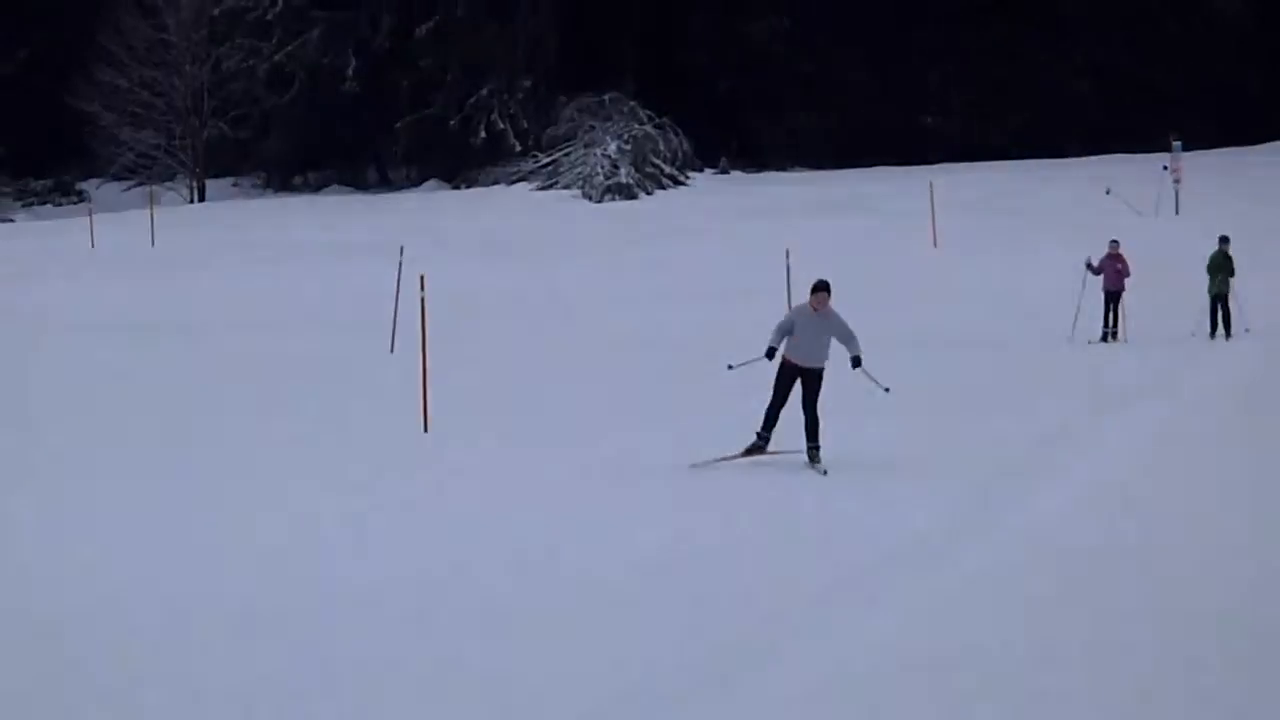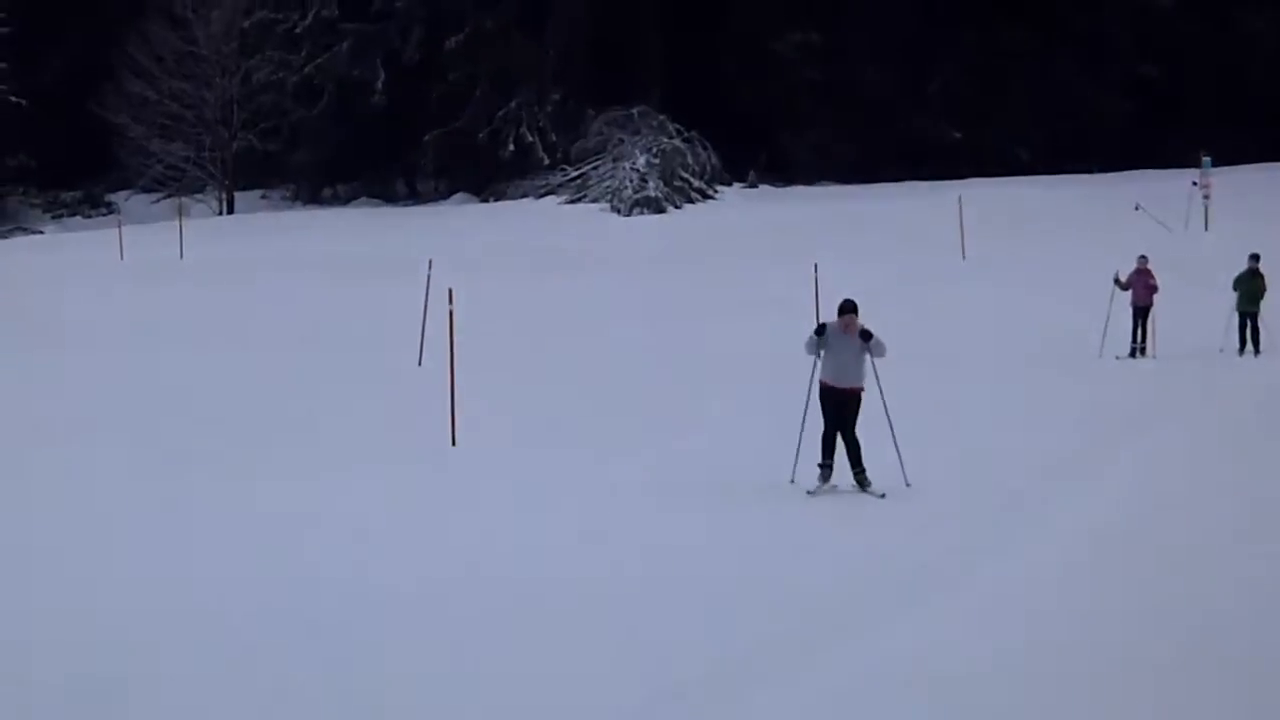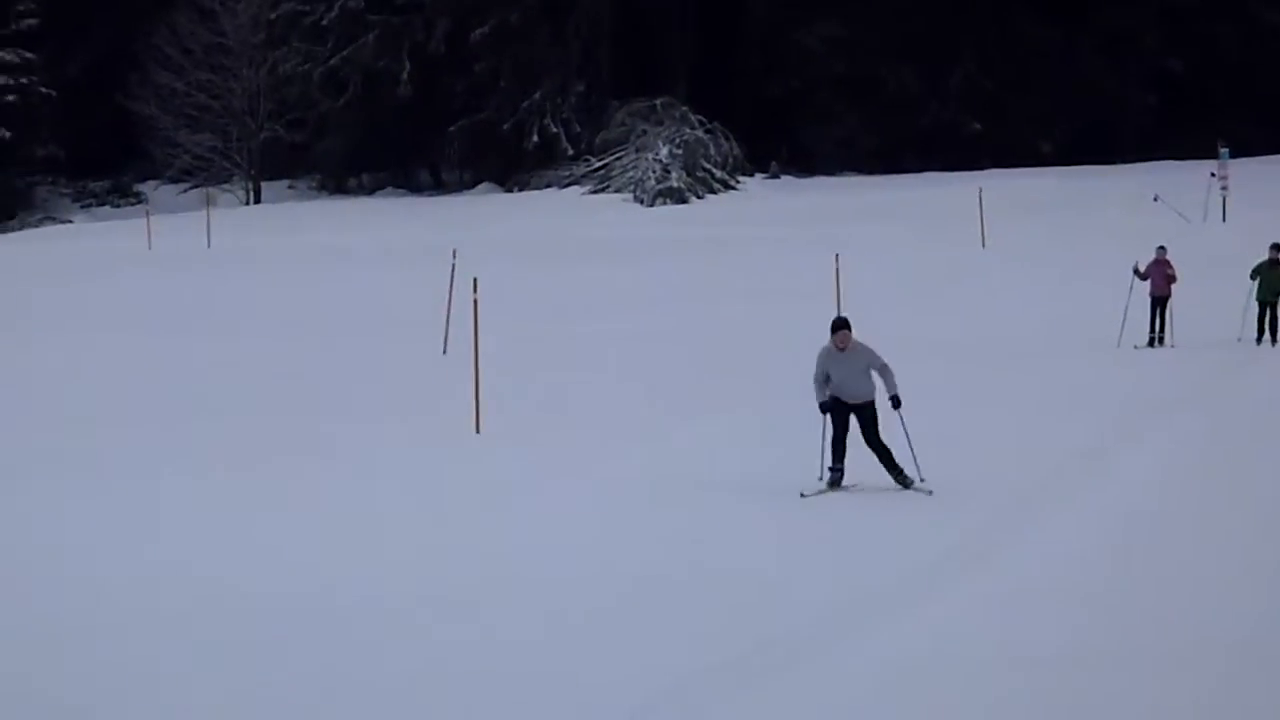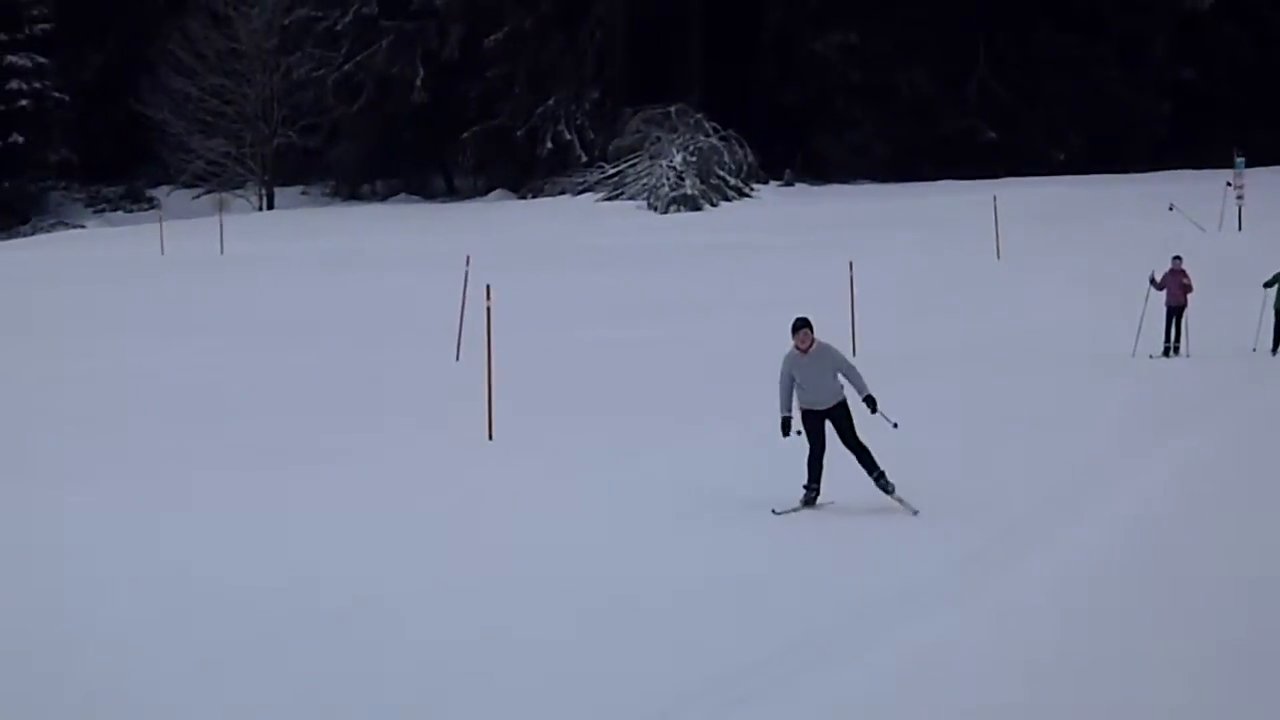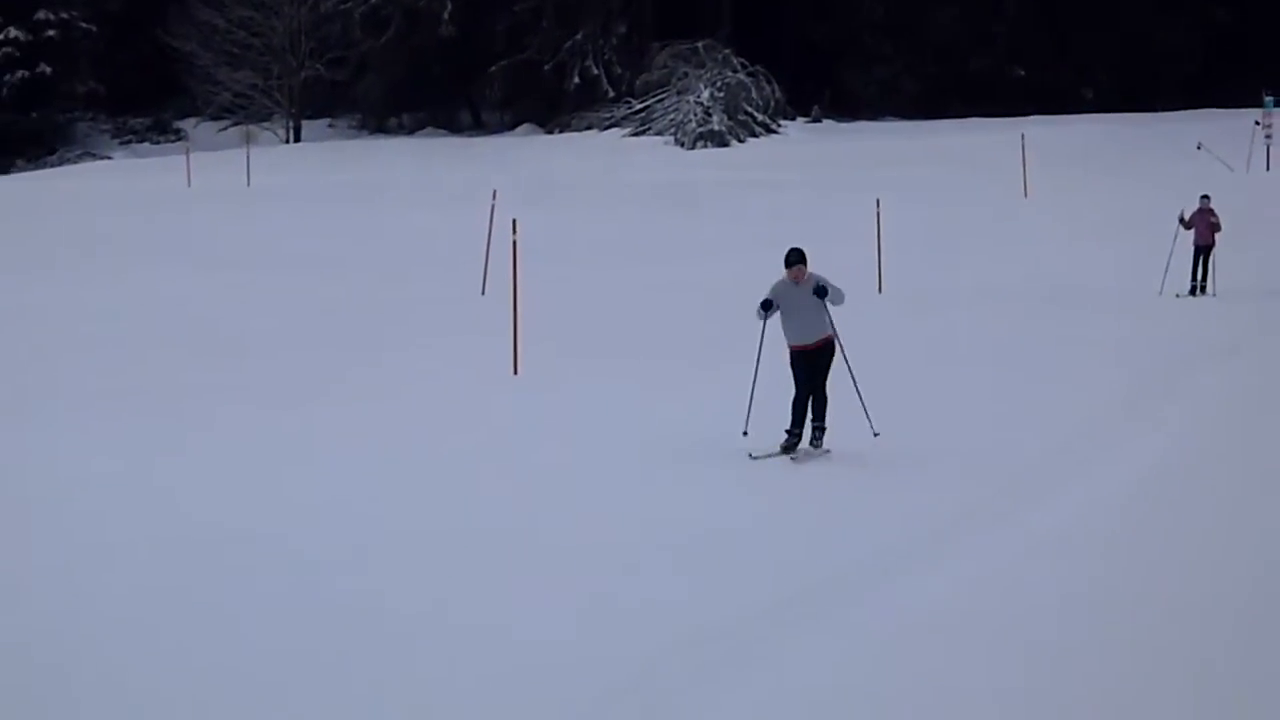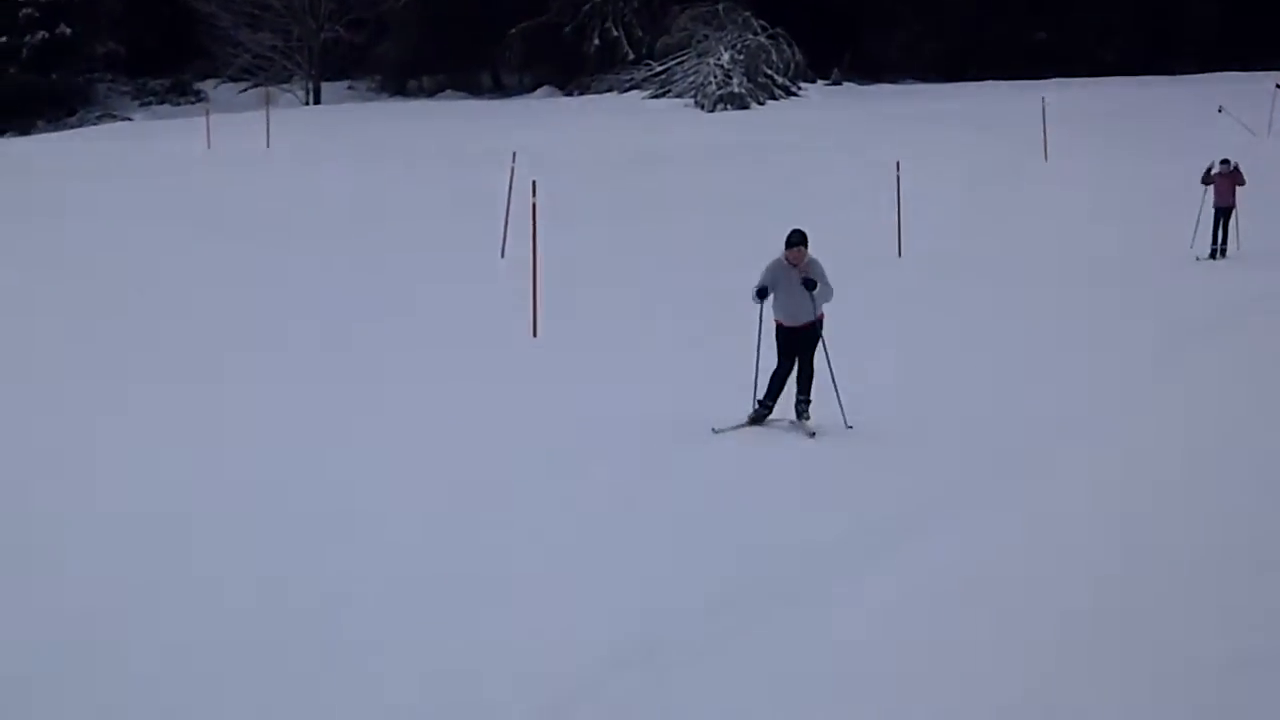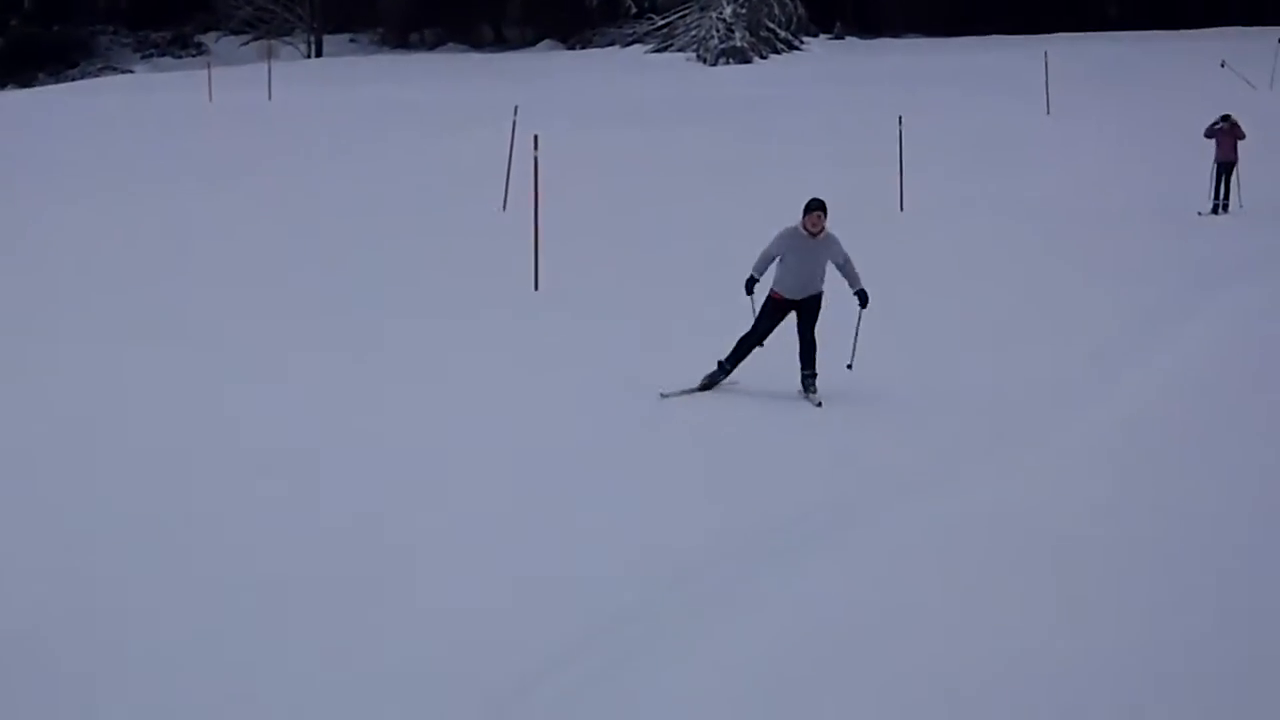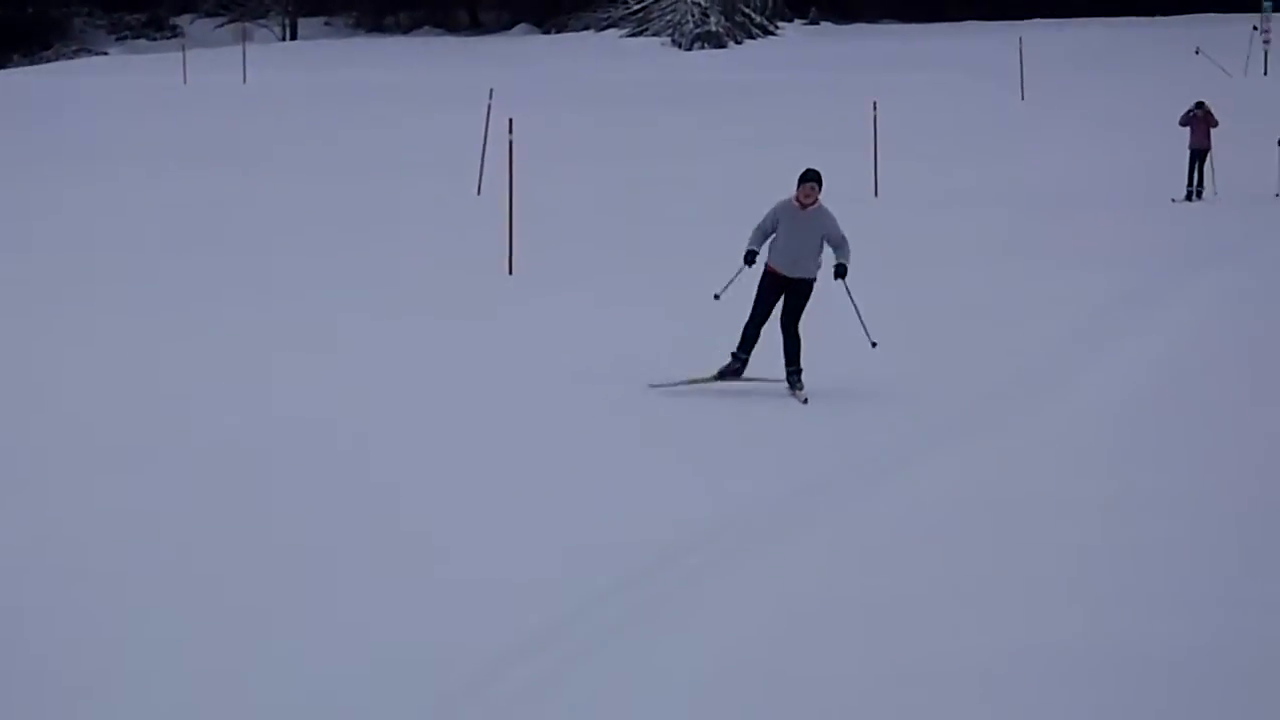
dt=0.3s
person 1, frame 1
left shoulder: (833, 318)
right shoulder: (799, 311)
left elbow: (848, 337)
right elbow: (782, 328)
left wrist: (855, 354)
right wrist: (773, 346)
left hip: (814, 369)
right hip: (790, 363)
left knee: (809, 409)
right knee: (777, 401)
person 1, frame 2
left shoulder: (863, 334)
right shoulder: (829, 330)
left elbow: (880, 351)
right elbow: (810, 349)
left wrist: (870, 339)
right wrist: (817, 335)
left hip: (852, 391)
right hip: (828, 387)
left knee: (848, 432)
right knee: (831, 427)
left ankle: (859, 472)
person 1, frame 3
left shoulder: (862, 350)
right shoulder: (825, 354)
left elbow: (883, 369)
right elbow: (819, 380)
left wrist: (893, 392)
right wrist: (821, 400)
left hip: (864, 400)
right hip: (837, 400)
left knee: (873, 440)
right knee: (840, 432)
person 1, frame 4
left shoulder: (827, 351)
right shoulder: (789, 359)
left elbow: (849, 371)
right elbow: (785, 388)
left wrist: (865, 393)
right wrist: (785, 416)
left hip: (836, 403)
right hip: (809, 409)
left knee: (852, 442)
right knee: (817, 449)
right ankle: (812, 490)
person 1, frame 5
left shoulder: (816, 281)
right shoulder: (779, 288)
left elbow: (839, 298)
right elbow: (762, 315)
left wrist: (826, 292)
right wrist: (764, 307)
left hip: (823, 343)
right hip: (798, 348)
left knee: (818, 386)
right knee: (802, 390)
left ankle: (817, 431)
right ankle: (794, 434)
person 1, frame 6
left shoulder: (813, 265)
right shoulder: (775, 267)
left elbow: (828, 295)
right elbow: (758, 295)
left wrist: (815, 287)
right wrist: (760, 294)
left hip: (811, 322)
right hip: (785, 324)
left knee: (805, 361)
right knee: (785, 365)
left ankle: (802, 403)
right ankle: (766, 406)
person 1, frame 7
left shoulder: (831, 242)
right shoulder: (788, 235)
left elbow: (845, 264)
right elbow: (768, 254)
left wrist: (858, 288)
right wrist: (753, 277)
left hip: (811, 297)
right hip: (781, 294)
left knee: (806, 333)
right knee: (757, 334)
left ankle: (808, 377)
right ankle: (725, 368)
person 1, frame 8
left shoulder: (825, 217)
right shoulder: (782, 208)
left elbow: (840, 243)
right elbow: (762, 230)
left wrist: (842, 262)
right wrist: (752, 249)
left hip: (804, 279)
right hip: (774, 272)
left knee: (789, 324)
right knee: (757, 317)
left ankle: (793, 372)
right ankle: (739, 361)
